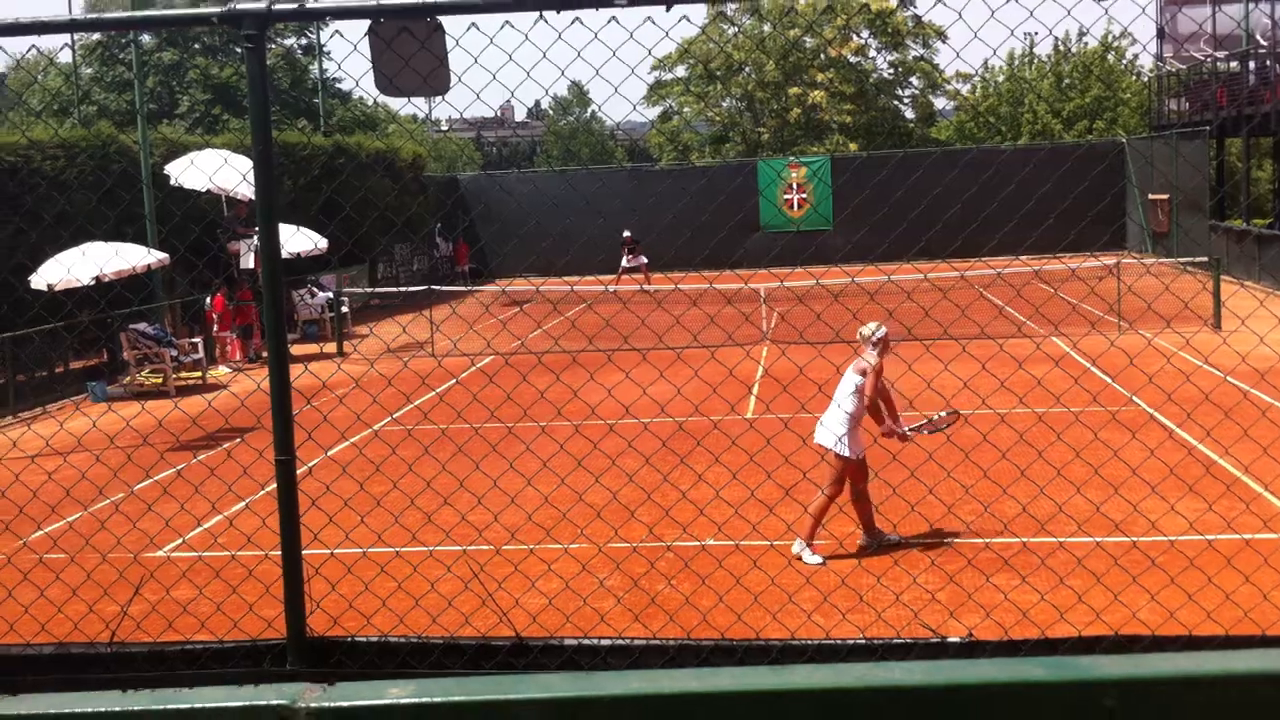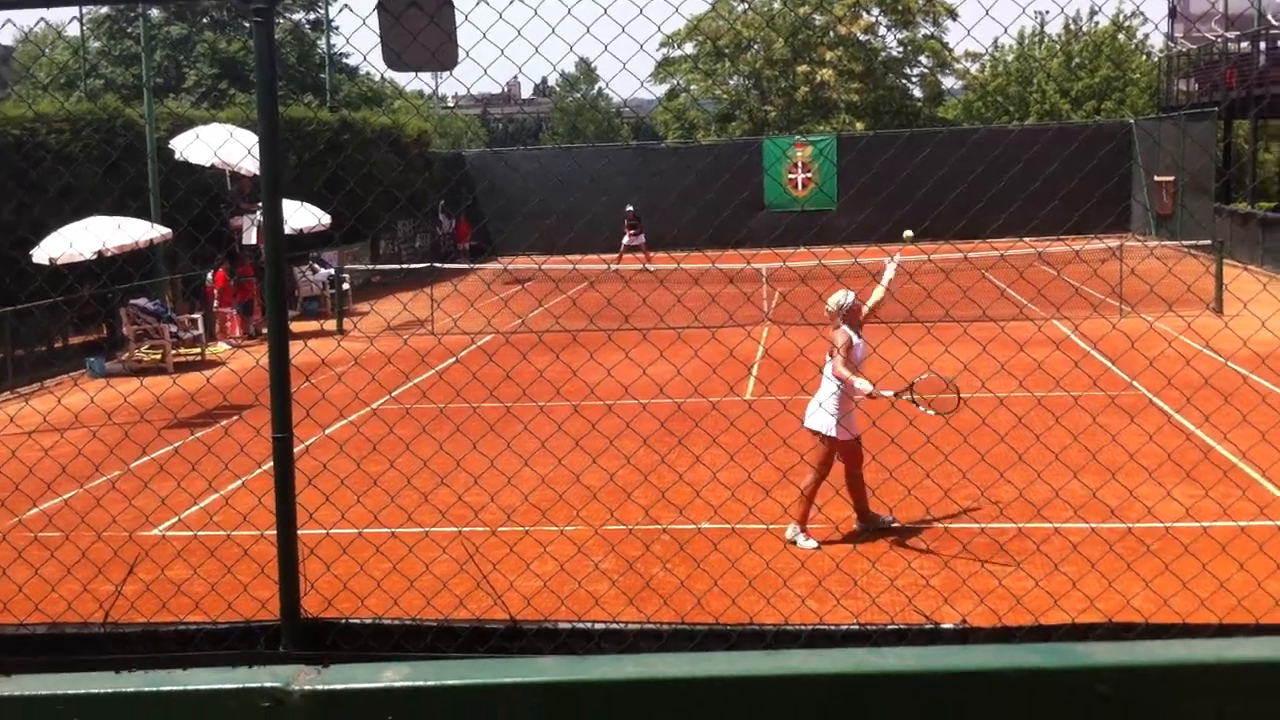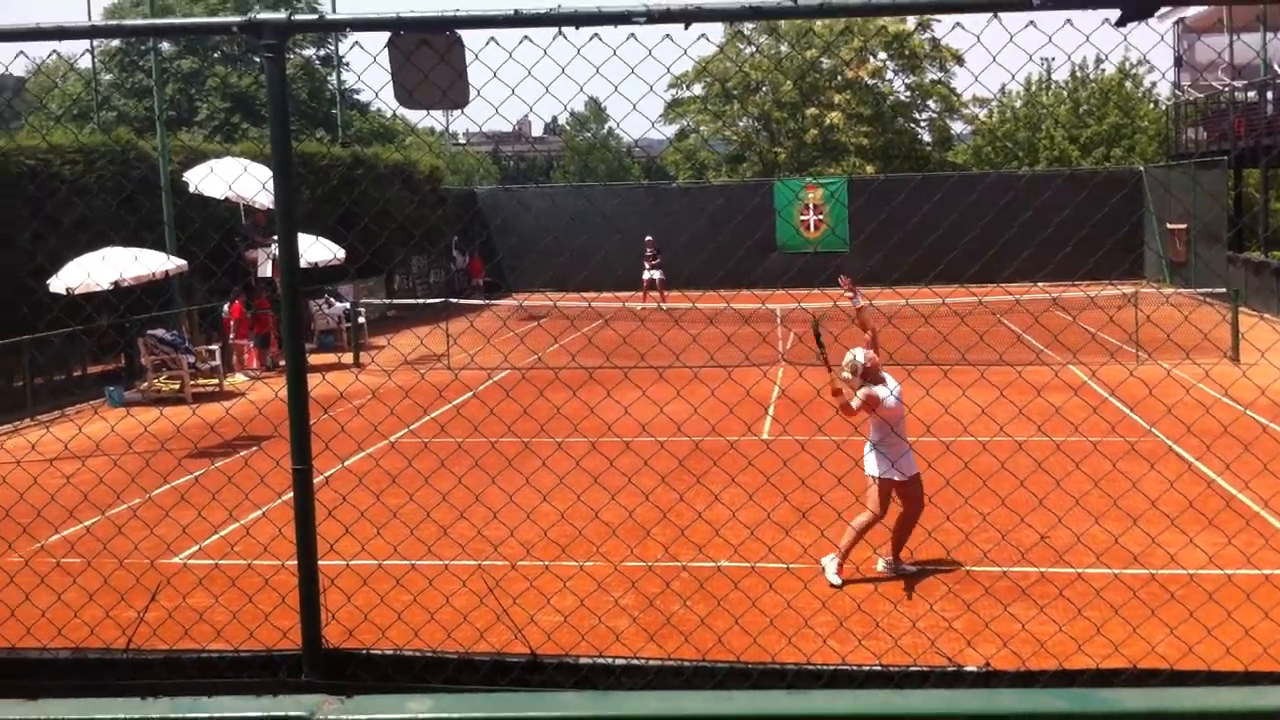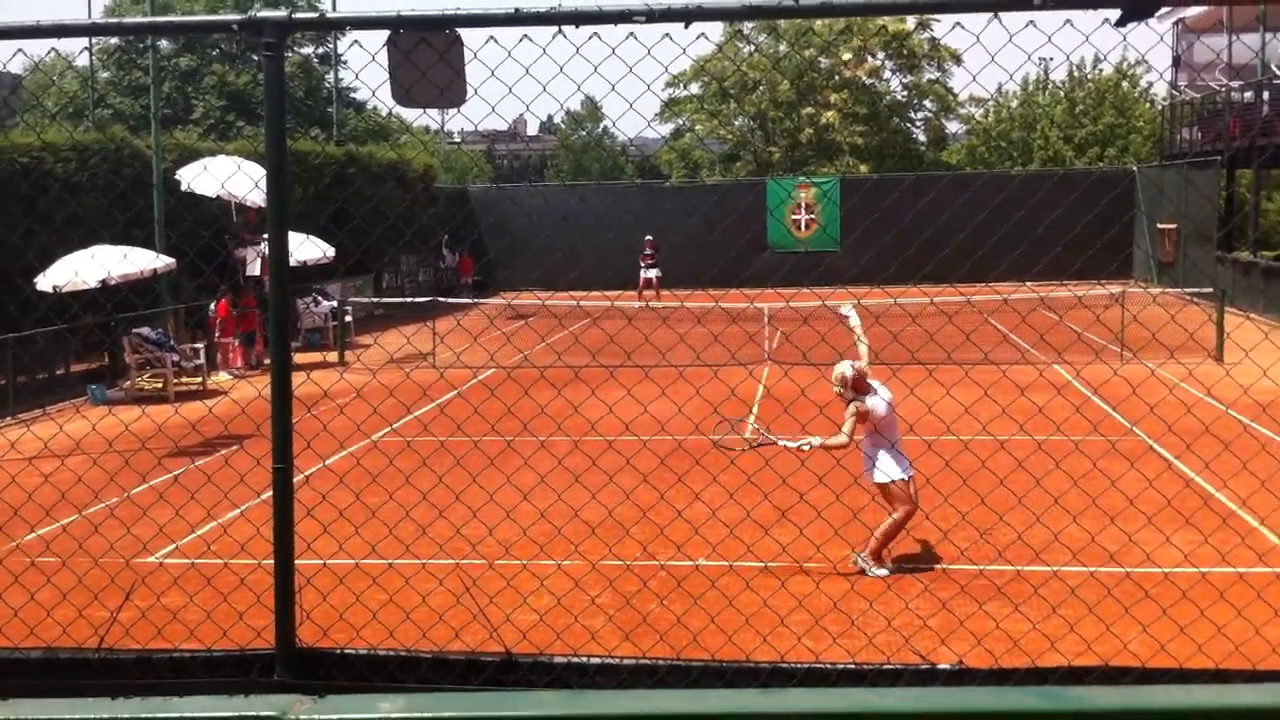
dt=0.4s
person 1, frame 1
left shoulder: (870, 362)
right shoulder: (873, 362)
left elbow: (884, 395)
right elbow: (869, 401)
left wrist: (896, 424)
right wrist: (885, 426)
left hip: (846, 431)
right hip: (838, 431)
left knee: (860, 483)
right knee: (833, 488)
left ankle: (871, 534)
right ankle: (803, 543)
person 1, frame 2
left shoulder: (854, 327)
right shoulder: (842, 336)
left elbow: (875, 298)
right elbow: (840, 369)
left wrist: (890, 271)
right wrist: (862, 384)
left hip: (843, 413)
right hip: (828, 413)
left knee: (855, 466)
right knee: (820, 471)
left ankle: (865, 518)
right ankle: (797, 528)
person 1, frame 3
left shoulder: (878, 374)
right shoulder: (868, 394)
left elbow: (870, 330)
right elbow: (847, 411)
left wrist: (857, 300)
right wrist: (841, 398)
left hip: (901, 453)
right hip: (884, 457)
left knee: (914, 507)
right knee: (874, 513)
left ankle: (892, 560)
right ankle: (835, 559)
person 1, frame 4
left shoulder: (864, 382)
right shoulder: (858, 407)
right elbow: (844, 439)
right wrist: (817, 442)
left hip: (892, 455)
right hip: (883, 459)
left knee: (905, 507)
right knee: (907, 509)
left ankle: (873, 555)
right ankle: (868, 556)
